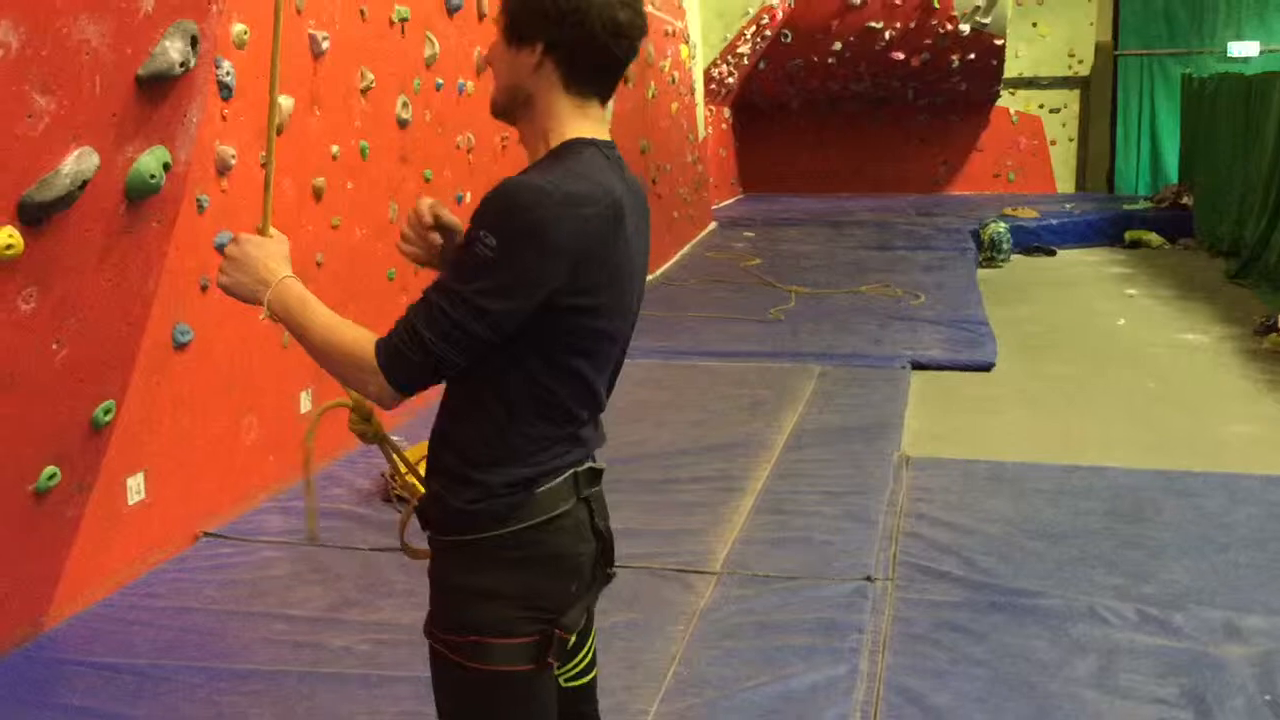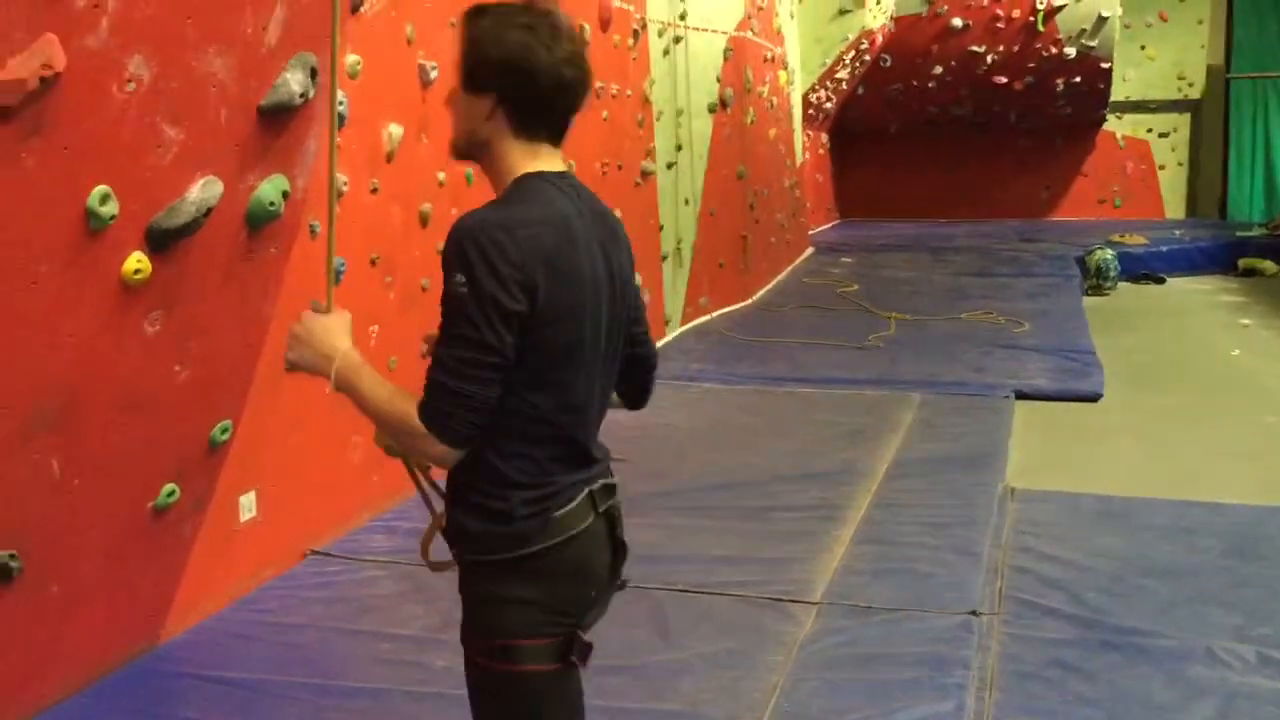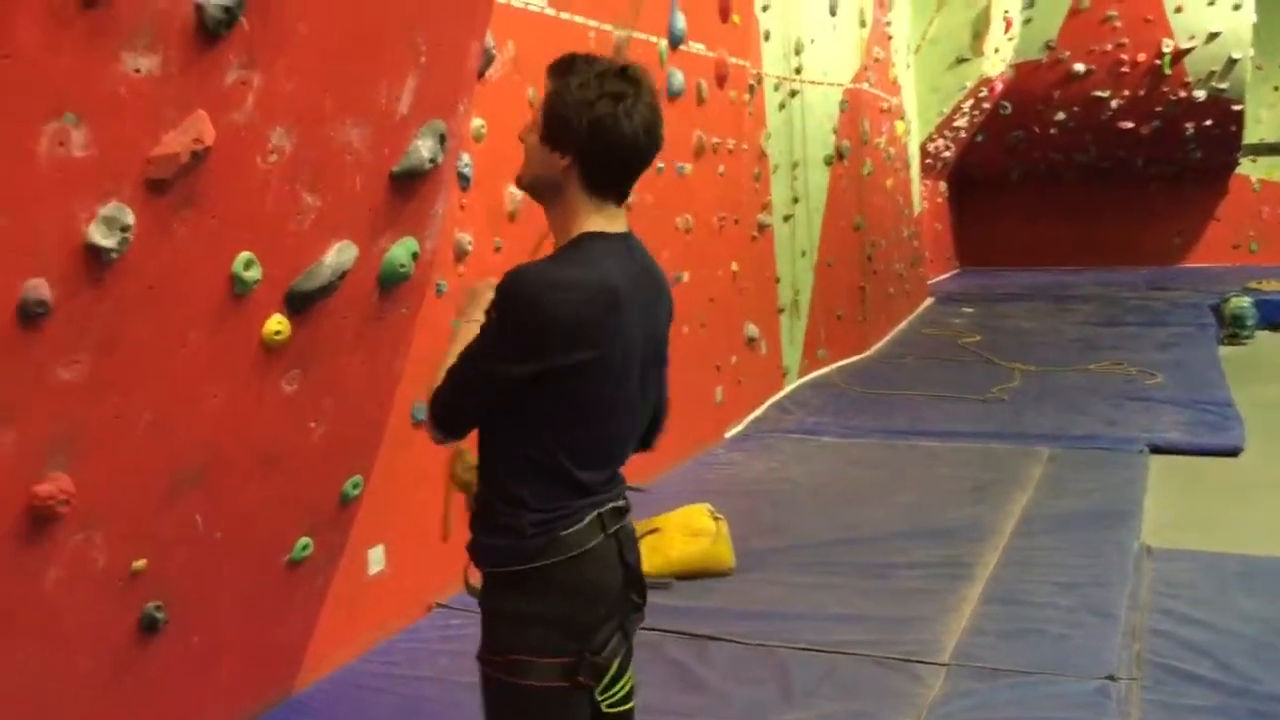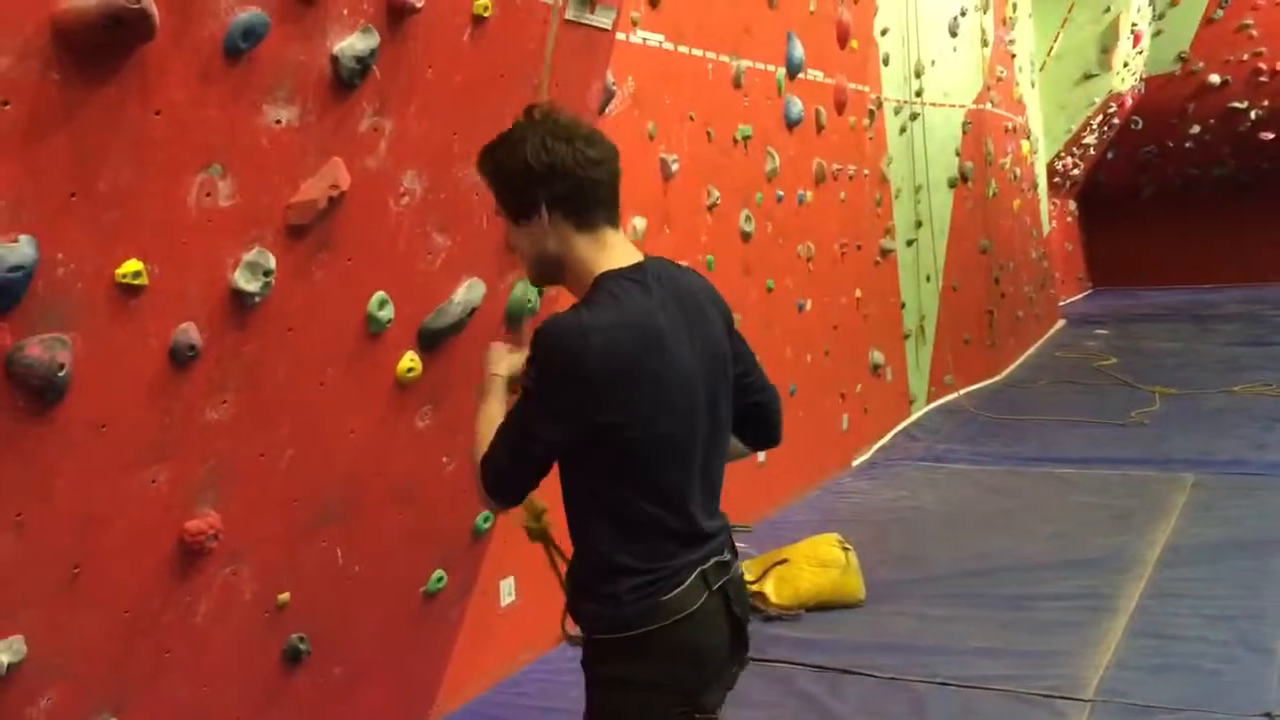
dt=1s
person 1, frame 1
left shoulder: (541, 203)
right shoulder: (612, 187)
left elbow: (393, 374)
left wrist: (276, 286)
right wrist: (462, 260)
left hip: (503, 544)
right hip: (560, 522)
person 1, frame 2
left shoulder: (491, 238)
right shoulder: (603, 224)
left elbow: (442, 440)
right elbow: (635, 385)
left wrist: (338, 360)
left hip: (524, 554)
right hip: (584, 528)
person 1, frame 3
left shoulder: (542, 290)
right shoulder: (646, 277)
left elbow: (444, 422)
left wrist: (473, 323)
left hip: (542, 572)
right hip: (606, 549)
person 1, frame 4
left shoulder: (575, 340)
right shoulder: (694, 292)
left elbow: (501, 486)
right elbow: (762, 425)
left wrist: (497, 382)
left hip: (648, 631)
right hip: (714, 597)
